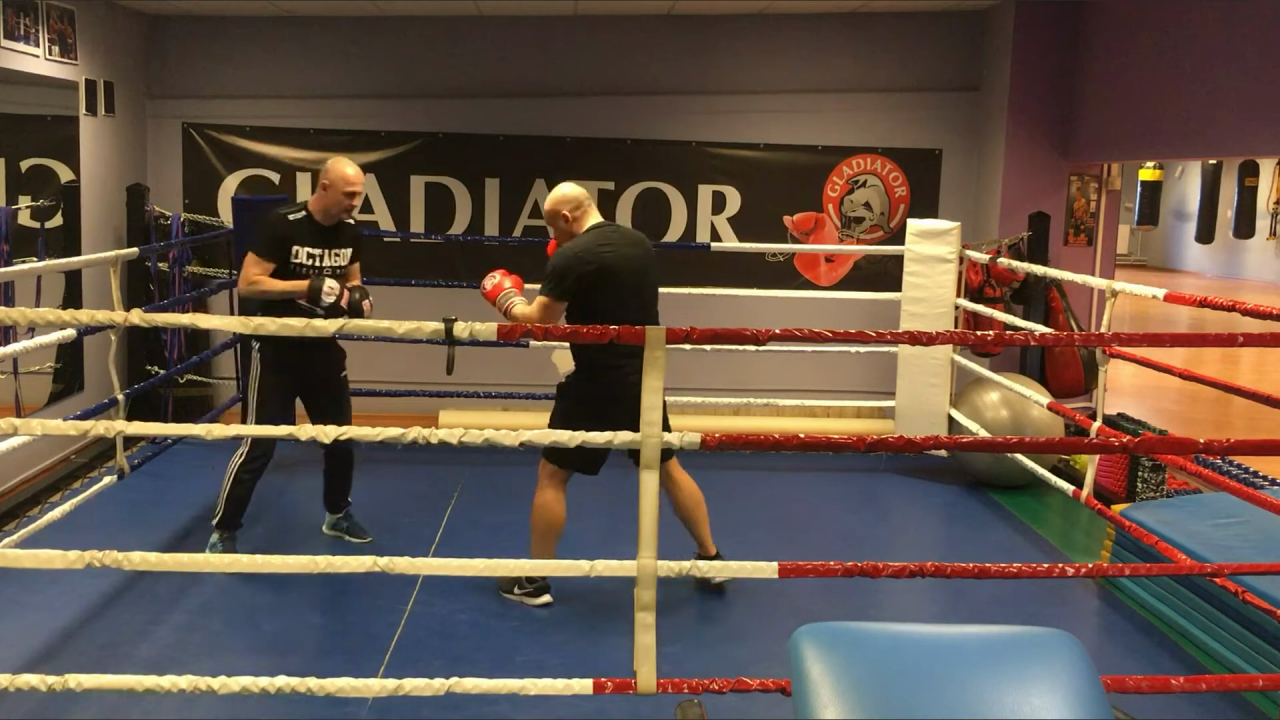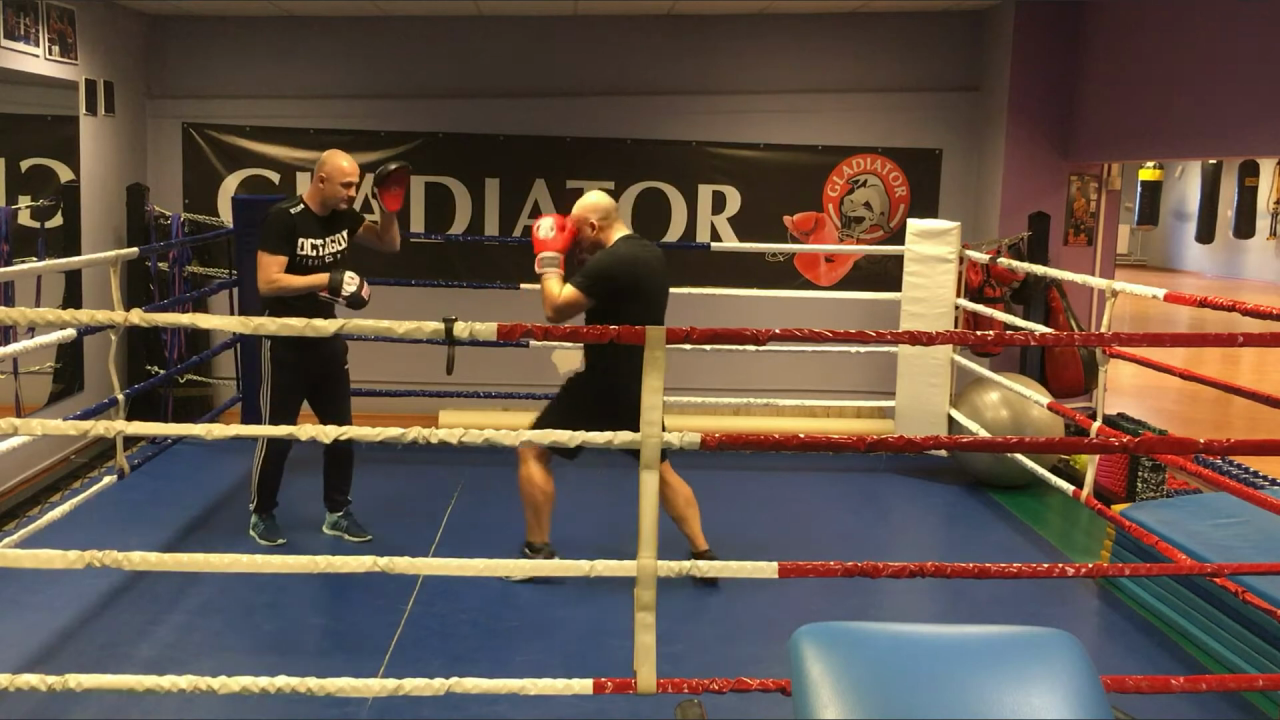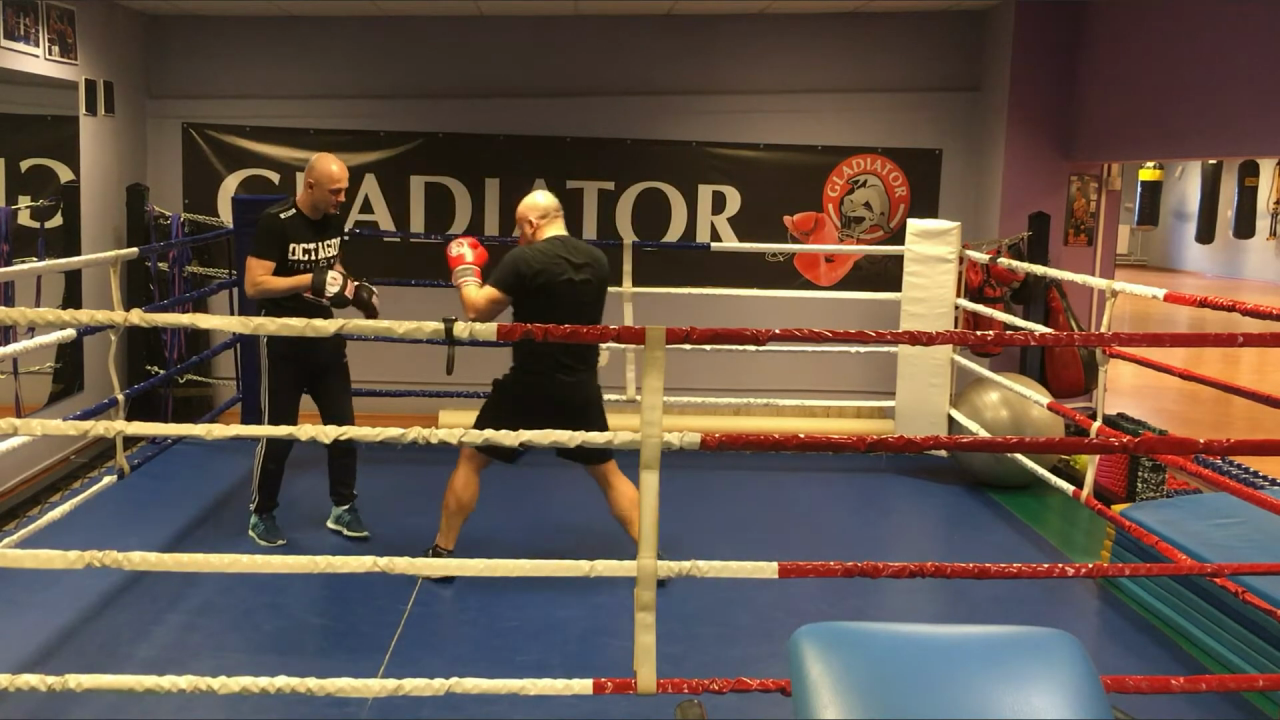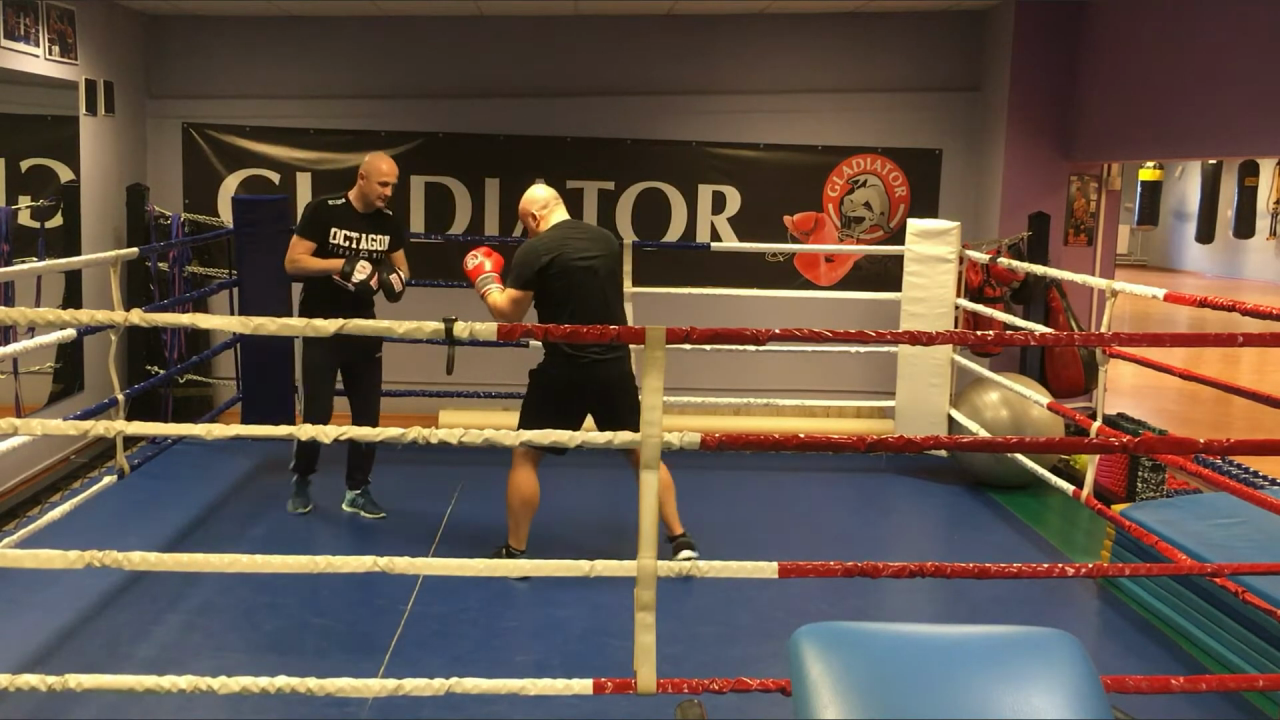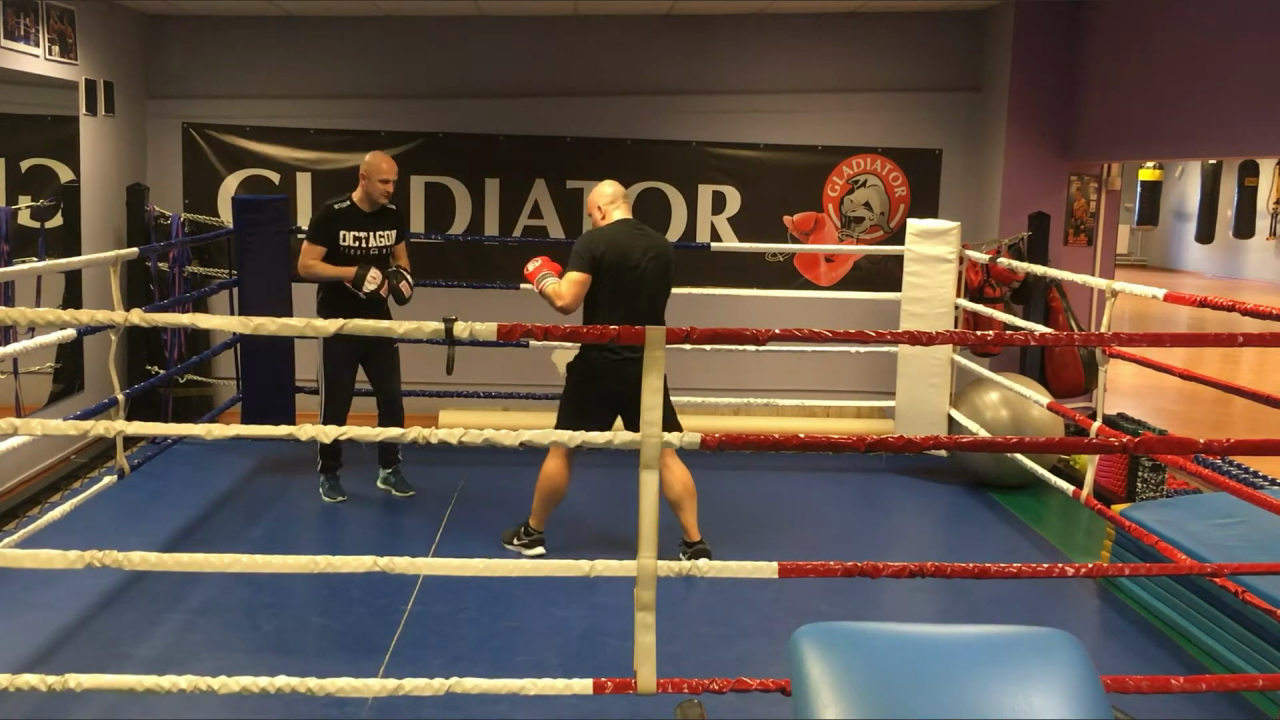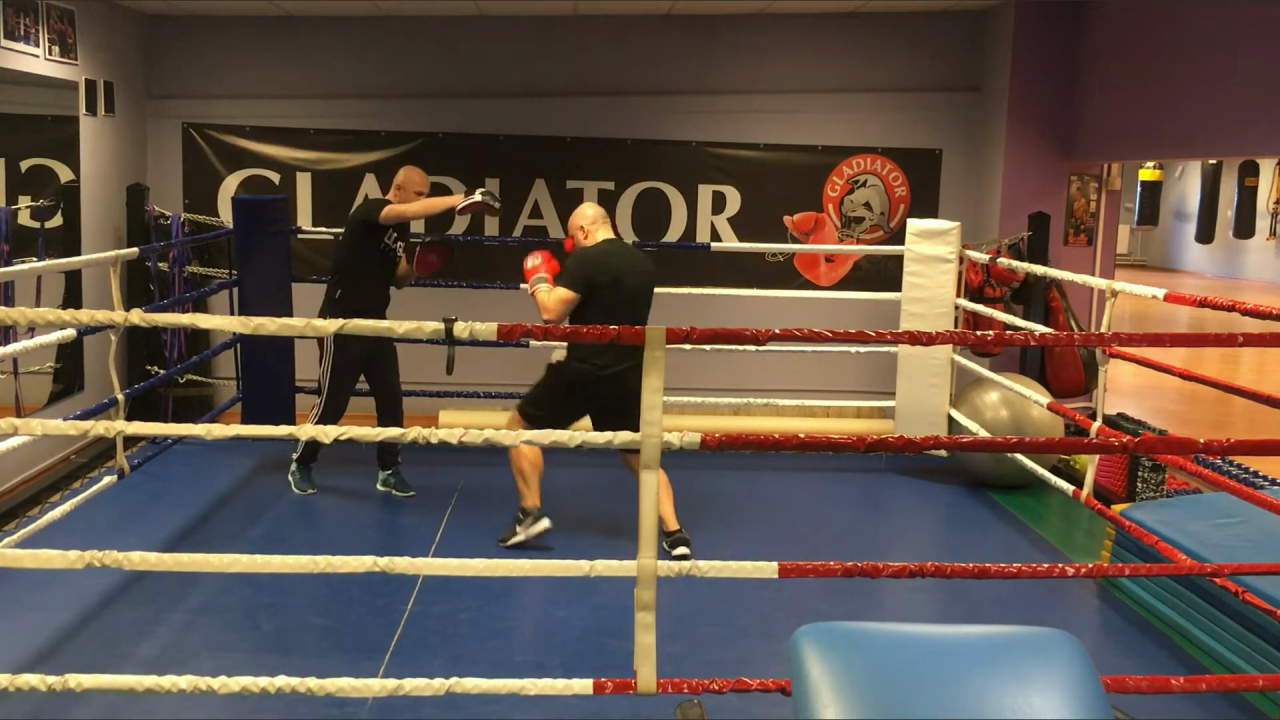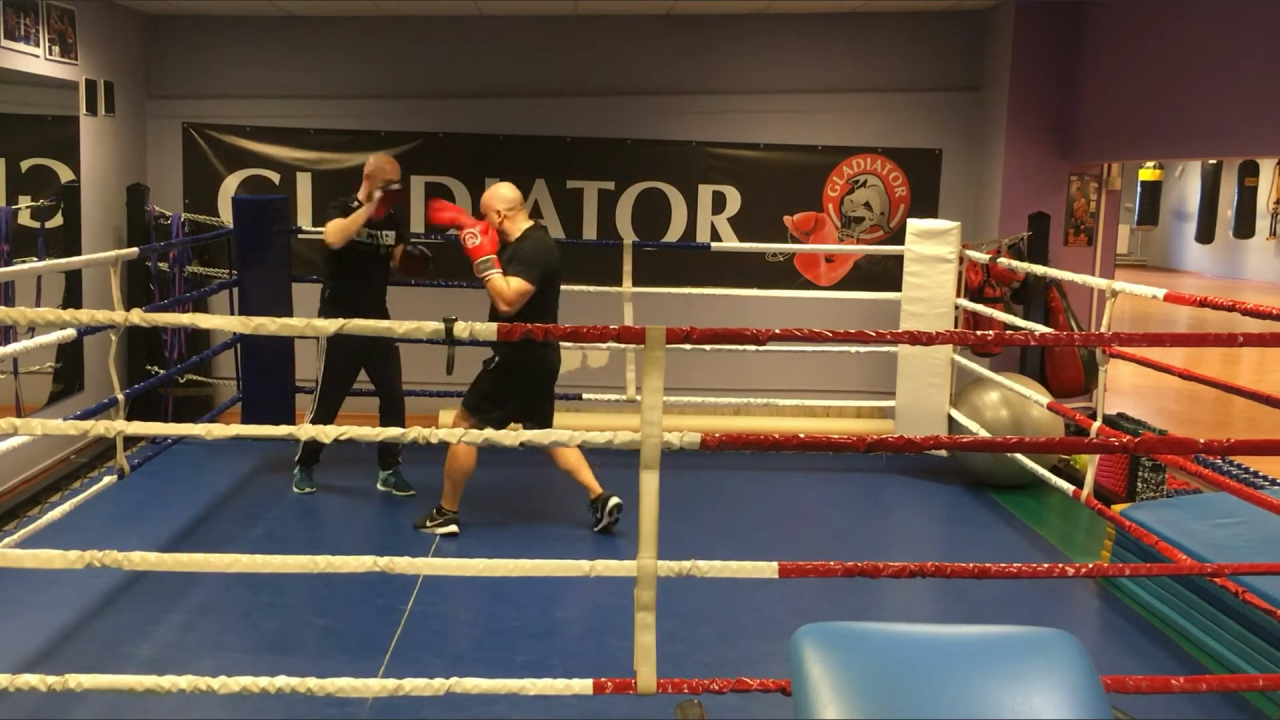
dt=0.7s
person 1, frame 1
left shoulder: (571, 257)
right shoulder: (640, 244)
left elbow: (539, 322)
left wrist: (505, 298)
left hip: (597, 385)
right hip: (645, 380)
left knee: (551, 476)
right knee: (668, 469)
left ankle: (534, 580)
right ankle: (711, 558)
person 1, frame 2
left shoulder: (612, 261)
right shoulder: (650, 254)
left elbow: (555, 310)
left wrist: (548, 257)
right wrist: (573, 251)
left hip: (605, 382)
right hip: (644, 382)
left knee: (532, 452)
right knee: (659, 469)
left ankle: (538, 550)
right ankle: (703, 555)
person 1, frame 3
left shoulder: (522, 258)
right shoulder: (597, 260)
left elbow: (479, 312)
left wrist: (464, 270)
left hip: (529, 383)
right hip: (580, 386)
left knee: (471, 460)
right knee: (608, 470)
left ankle: (443, 553)
person 1, frame 4
left shoulder: (535, 251)
right shoulder: (608, 240)
left elbow: (509, 315)
left wrist: (484, 280)
left hip: (564, 370)
right hip: (615, 365)
left knee: (526, 456)
right knee: (641, 453)
left ankle: (515, 552)
right ankle: (679, 540)
person 1, frame 5
left shoulder: (594, 242)
right shoulder: (662, 247)
left elbow: (566, 302)
left wrist: (543, 277)
left hip: (599, 364)
right hip: (647, 365)
left knee: (561, 449)
right knee: (665, 453)
left ankle: (532, 534)
right ankle: (695, 544)
person 1, frame 6
left shoulder: (587, 259)
right shoulder: (644, 263)
left elbow: (551, 314)
left wrist: (538, 276)
left hip: (582, 373)
right hip: (626, 376)
left knee: (521, 426)
right knee: (637, 456)
left ankle: (531, 513)
right ankle: (675, 534)
person 1, frame 7
left shoulder: (531, 251)
right shoulder: (532, 236)
left elbow: (507, 303)
right elbow: (492, 233)
left wrist: (483, 258)
right wrist: (462, 220)
left hip: (520, 360)
right hip: (540, 357)
left knee: (465, 427)
right knee: (545, 435)
left ankle: (446, 514)
right ankle: (601, 498)
person 2, frame 1
left shoulder: (349, 231)
right shoulder: (283, 225)
right elbow: (247, 284)
left wrist: (356, 295)
right wrist: (308, 287)
left hip: (323, 348)
right hip: (277, 350)
left knee: (341, 438)
right knee: (261, 443)
left ankle: (337, 514)
right ankle: (223, 530)
person 2, frame 2
left shoulder: (344, 215)
right shoulder: (283, 218)
left elbow: (389, 245)
right elbow: (267, 283)
left wrist: (388, 206)
right wrist: (327, 279)
left hip: (327, 339)
right hip: (285, 344)
left knee: (341, 431)
right knee: (278, 434)
left ankle: (337, 512)
right ankle: (261, 514)
person 2, frame 3
left shoulder: (334, 220)
right shoulder: (276, 223)
right elbow: (253, 285)
left wrist: (354, 288)
right wrist: (310, 280)
left hip: (325, 337)
right hip: (283, 342)
left knee: (343, 425)
right knee: (279, 433)
left ankle: (342, 508)
right ankle: (261, 514)
person 2, frame 4
left shoulder: (389, 222)
right shoulder: (323, 210)
left elbow: (400, 268)
right elbow: (293, 262)
left wrist: (394, 278)
right wrist: (341, 265)
left hip: (363, 329)
left knee: (366, 415)
right knee: (316, 412)
left ankle: (357, 490)
right ankle: (301, 479)
person 2, frame 5
left shoulder: (394, 216)
right shoulder: (331, 215)
left elbow: (400, 257)
right elbow: (306, 266)
left wrist: (401, 275)
right wrist: (351, 272)
left hip: (378, 319)
right hip: (338, 323)
left knee: (391, 399)
right knee: (336, 404)
left ankle: (390, 469)
right ankle: (328, 474)
person 2, frame 6
left shoulder: (400, 229)
right shoulder: (370, 211)
right elbow: (409, 211)
left wrist: (419, 266)
right wrist: (461, 200)
left hip: (375, 324)
left knee: (391, 401)
right knee: (331, 403)
left ankle: (389, 471)
right ankle: (300, 465)
person 2, frame 7
left shoulder: (392, 218)
right shoulder: (342, 209)
right elbow: (333, 239)
left wrist: (411, 257)
right wrist: (368, 208)
left hip: (377, 320)
right hip: (338, 321)
left knee: (393, 398)
right knee: (327, 400)
left ankle: (390, 471)
right ankle: (303, 466)
